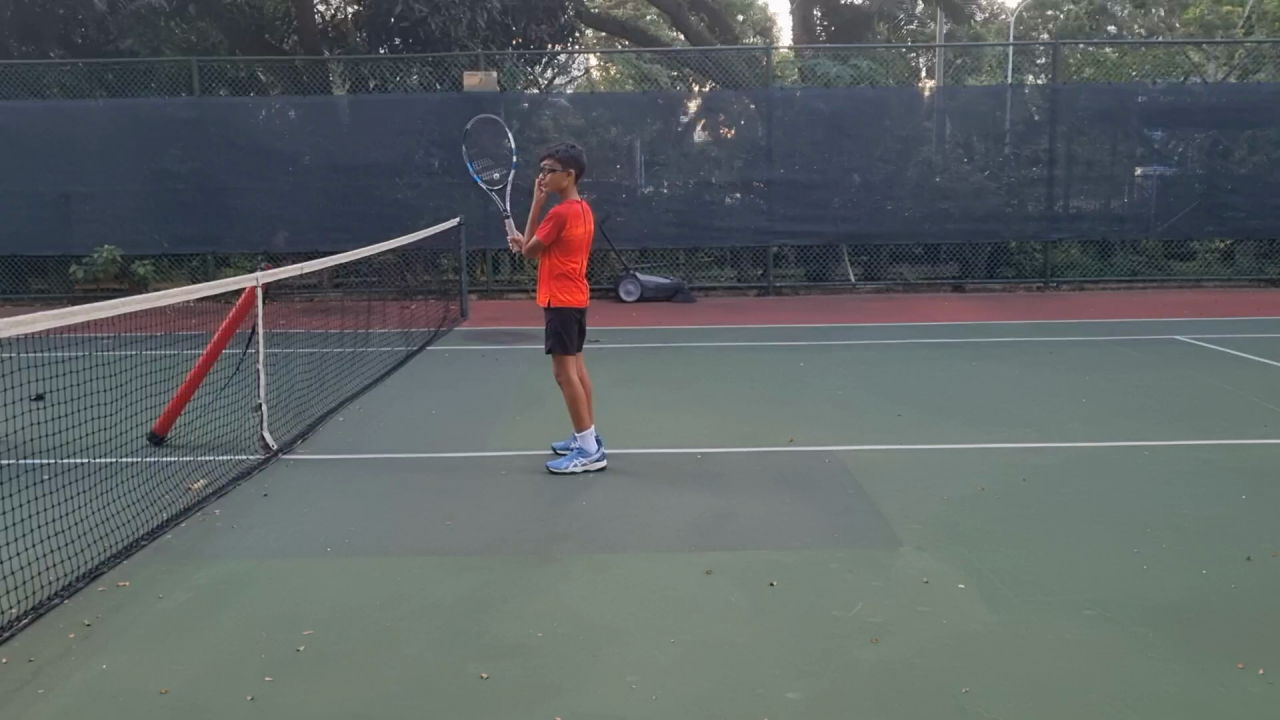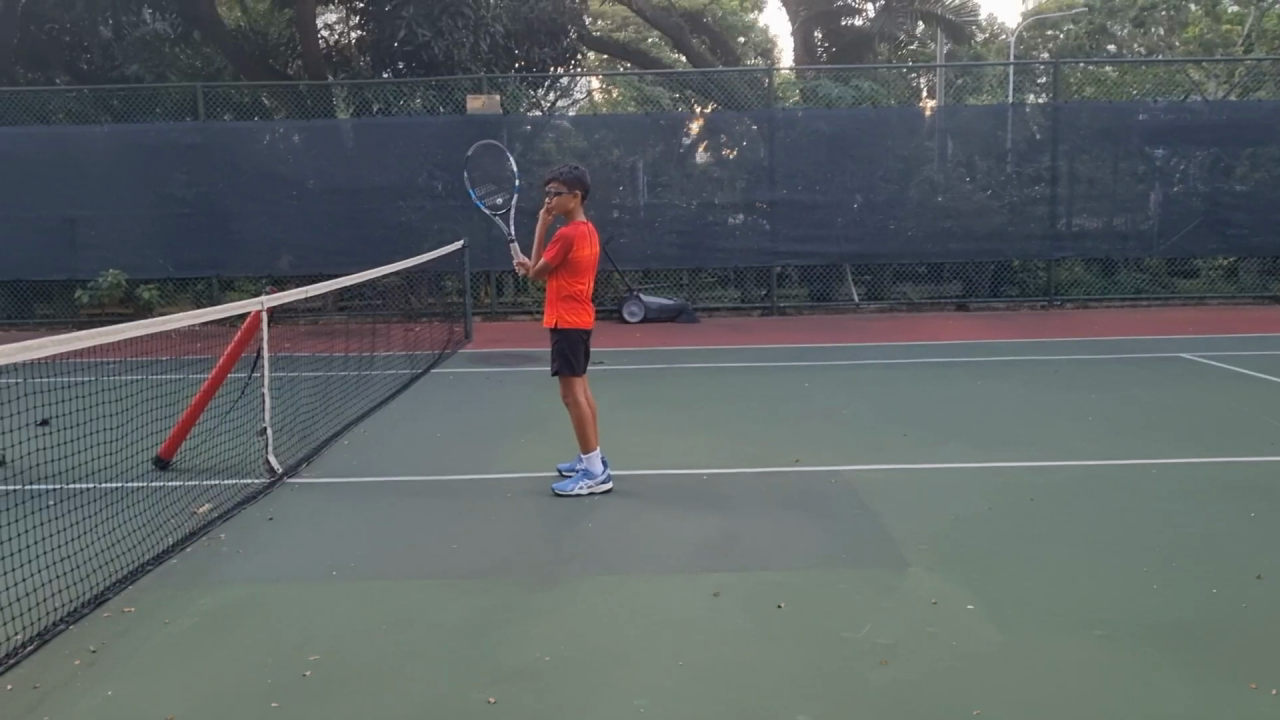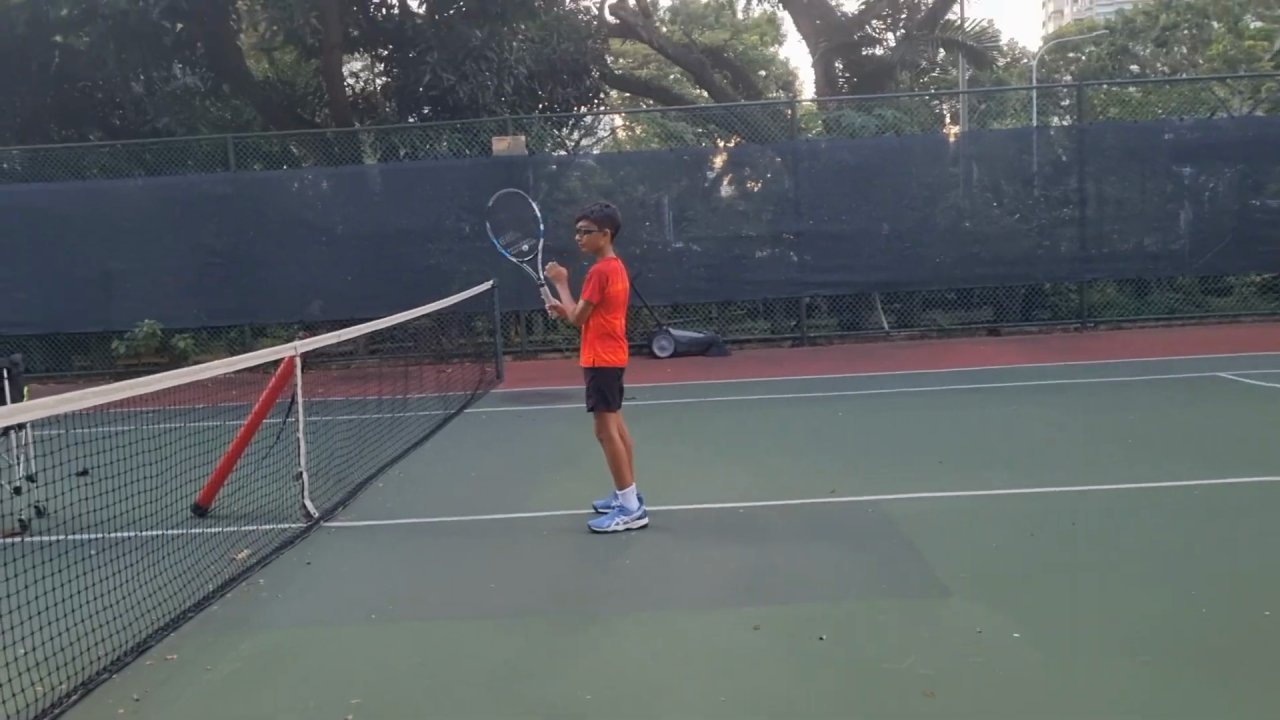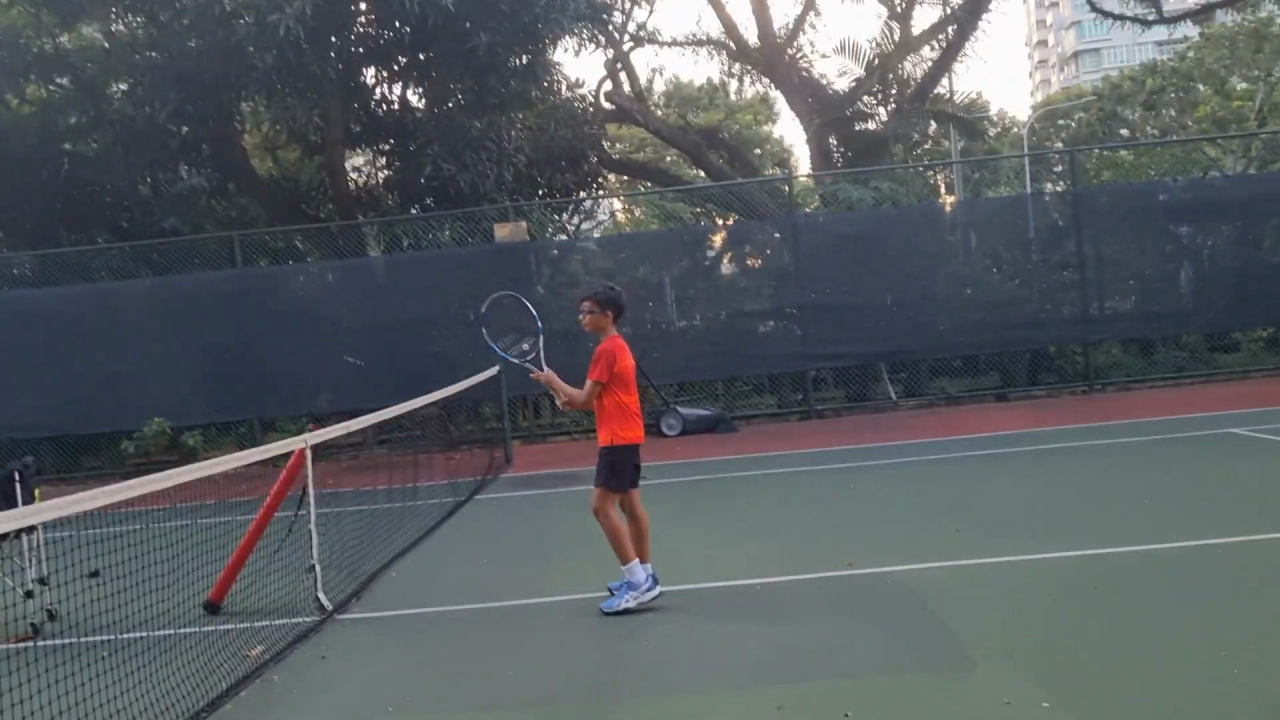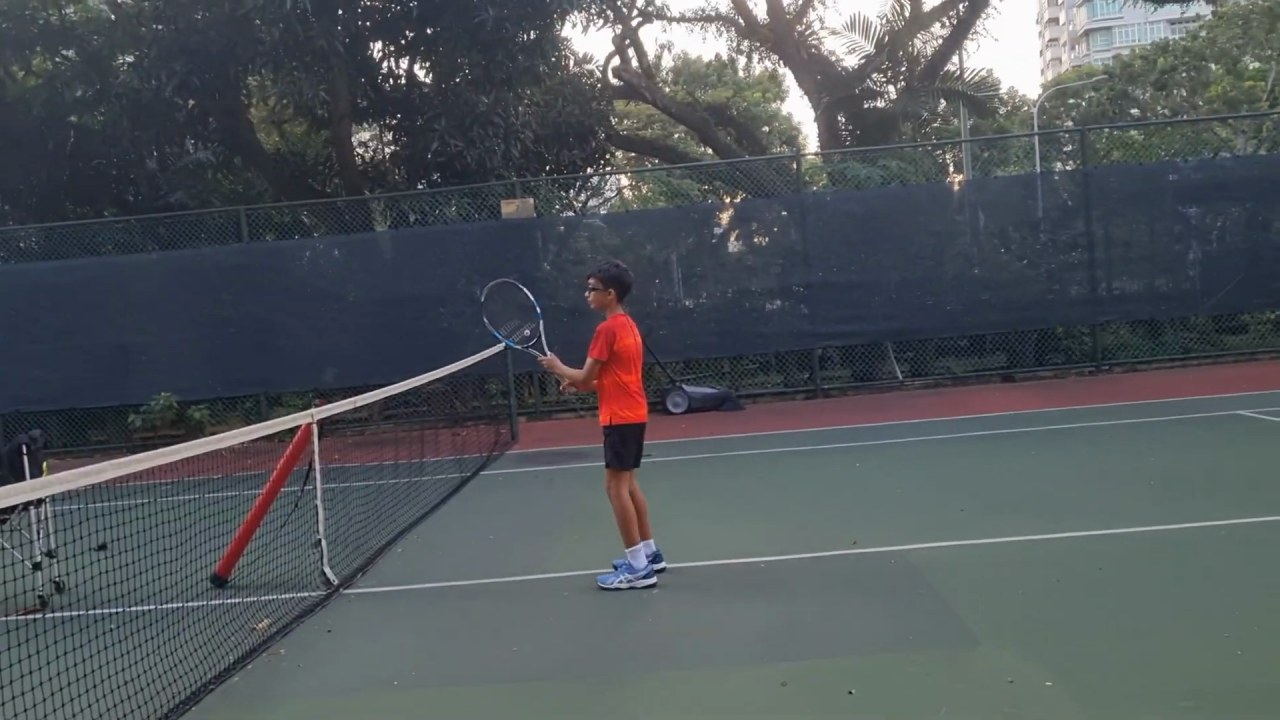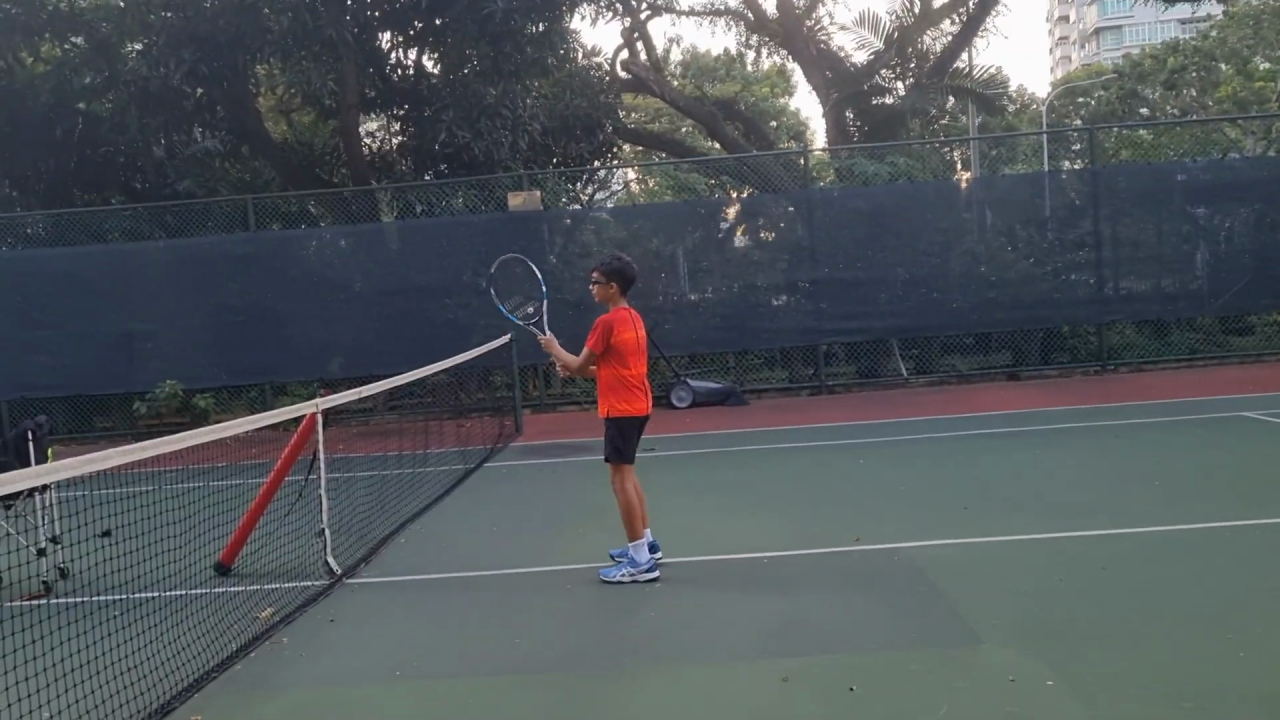
dt=0.2s
person 1, frame 1
left shoulder: (559, 213)
right shoulder: (582, 210)
left elbow: (528, 251)
left wrist: (536, 203)
right wrist: (525, 242)
left hip: (560, 300)
right hip: (576, 298)
left knee: (564, 372)
right knee: (576, 367)
left ankle: (589, 451)
right ankle: (588, 438)
person 1, frame 2
left shoulder: (566, 235)
right shoulder: (587, 231)
left elbow: (536, 274)
left wrist: (541, 229)
right wrist: (532, 266)
left hip: (566, 322)
right hip: (580, 319)
left knee: (571, 394)
right knee: (581, 389)
left ankle: (595, 473)
right ankle: (592, 459)
person 1, frame 3
left shoulder: (599, 271)
right shoulder: (615, 267)
left elbow: (577, 318)
left wrist: (561, 284)
right wrist: (564, 307)
left hip: (602, 359)
right hip: (612, 357)
left knee: (605, 430)
right knee: (613, 426)
left ankle: (629, 509)
right ankle: (625, 497)
person 1, frame 4
left shoulder: (605, 350)
right shoulder: (618, 347)
left elbow: (585, 399)
left wrist: (554, 382)
right wrist: (574, 401)
left hip: (618, 439)
right hip: (628, 436)
left knee: (603, 506)
right knee: (630, 504)
left ankle: (638, 584)
right ankle: (644, 574)
person 1, frame 5
left shoulder: (607, 329)
right shoulder: (628, 325)
left elbow: (586, 378)
left wrist: (557, 367)
right wrist: (581, 384)
left hip: (621, 417)
right hip: (635, 414)
left knee: (616, 488)
right knee: (628, 484)
left ankle: (638, 568)
right ankle: (647, 552)
person 1, frame 6
left shoulder: (606, 322)
right shoulder: (633, 318)
left elbow: (578, 366)
left wrist: (553, 348)
right wrist: (576, 368)
left hip: (621, 410)
right hip: (638, 406)
left knee: (621, 481)
right knee: (627, 477)
left ankle: (641, 562)
right ankle: (646, 543)
